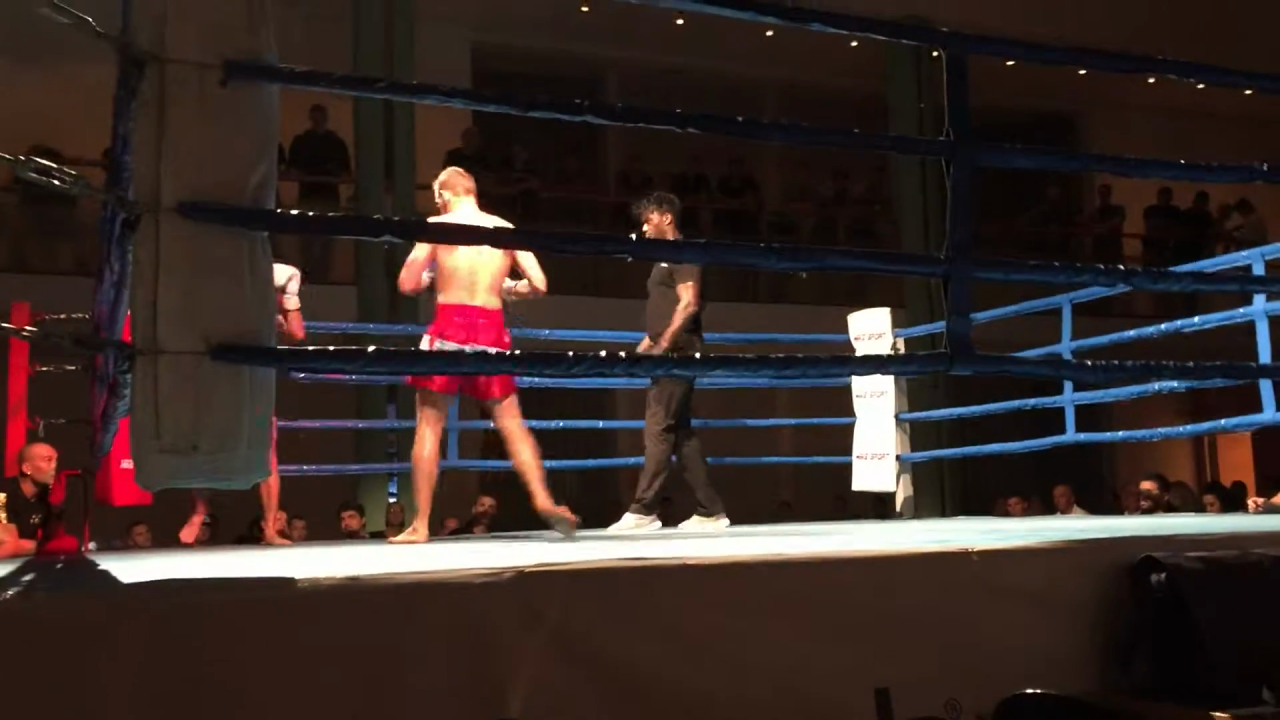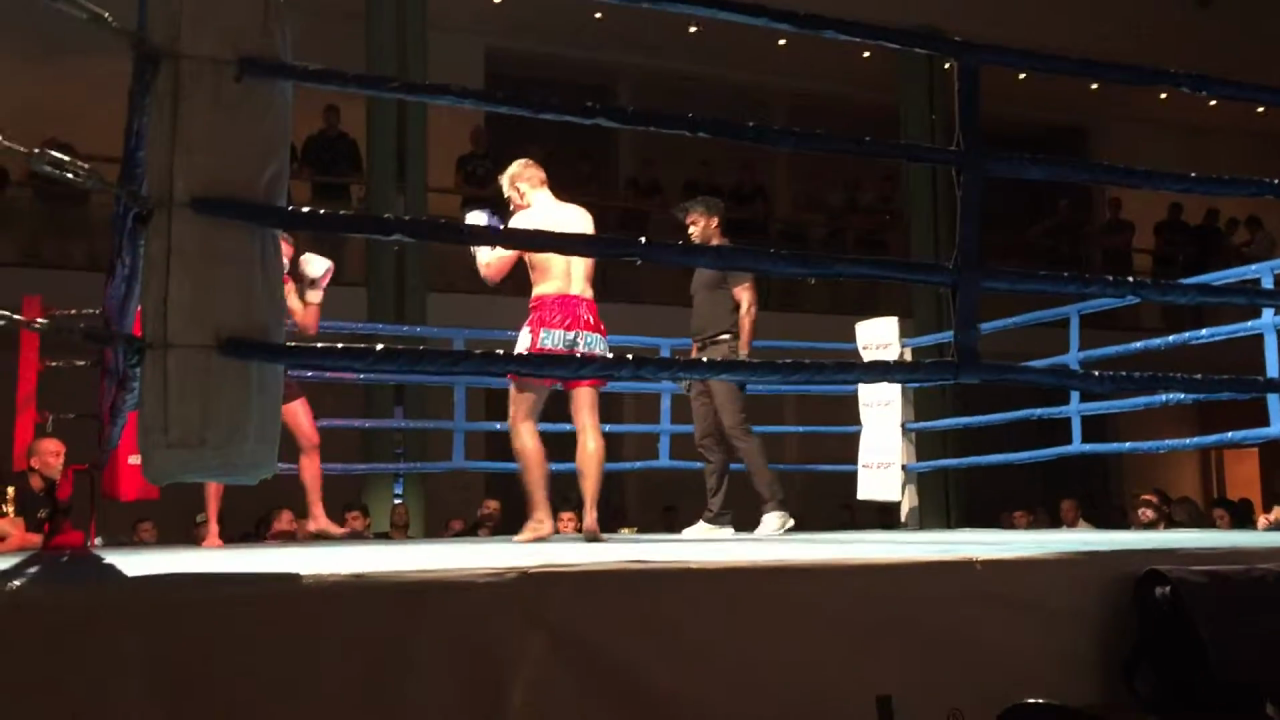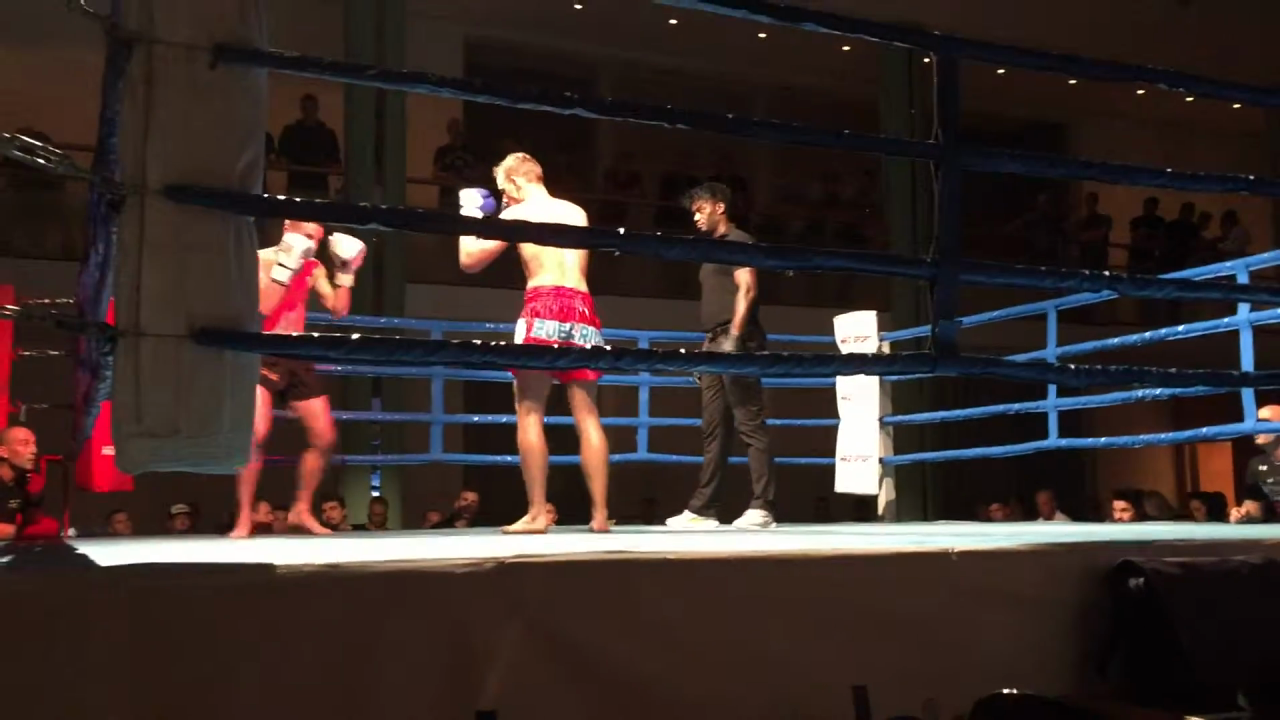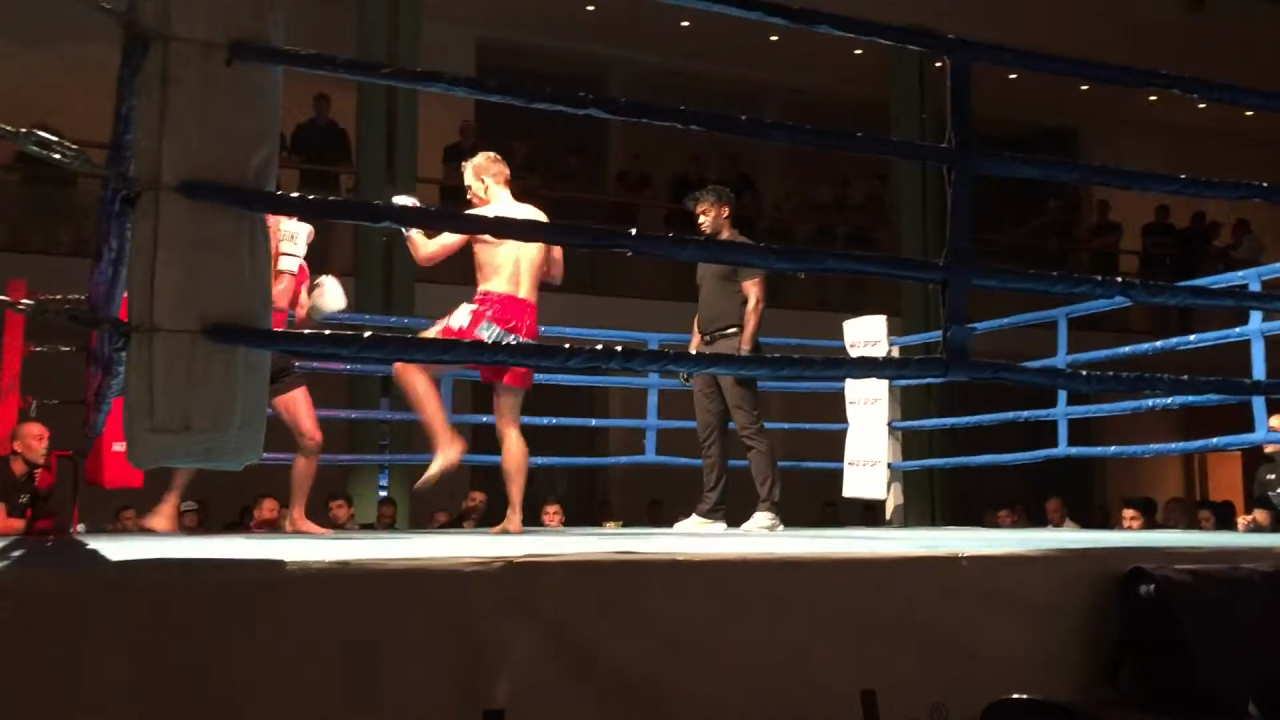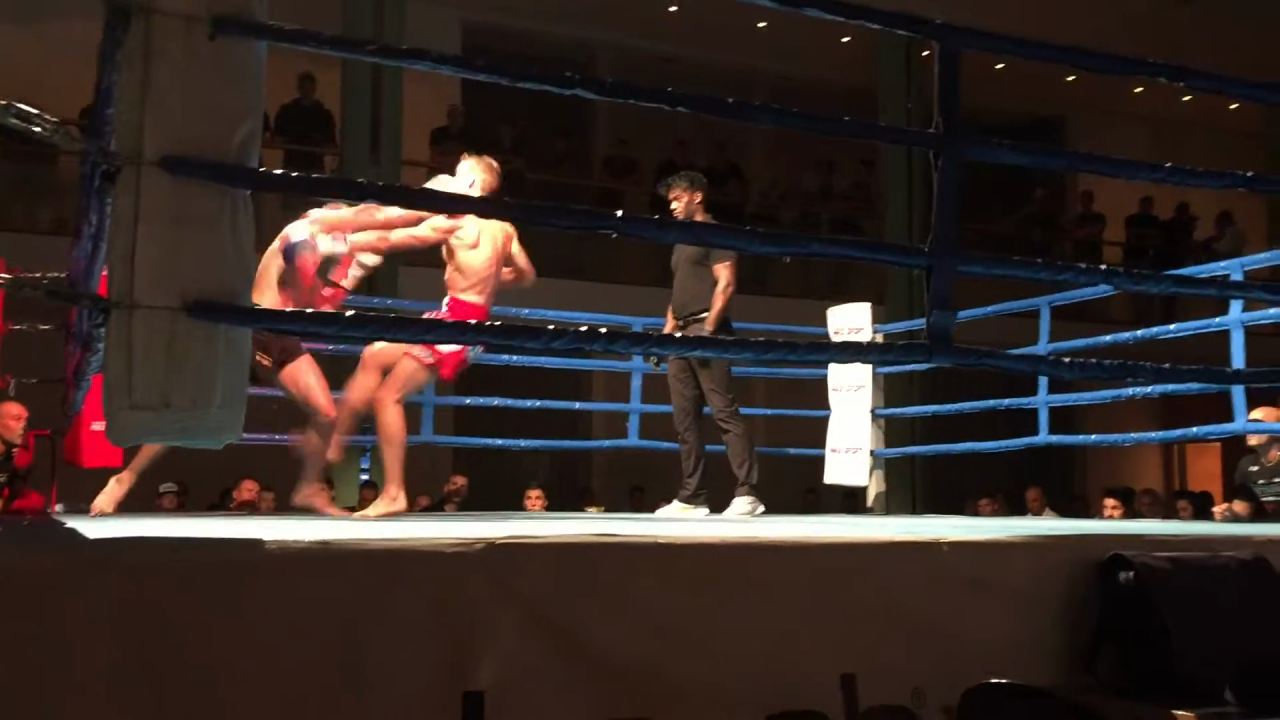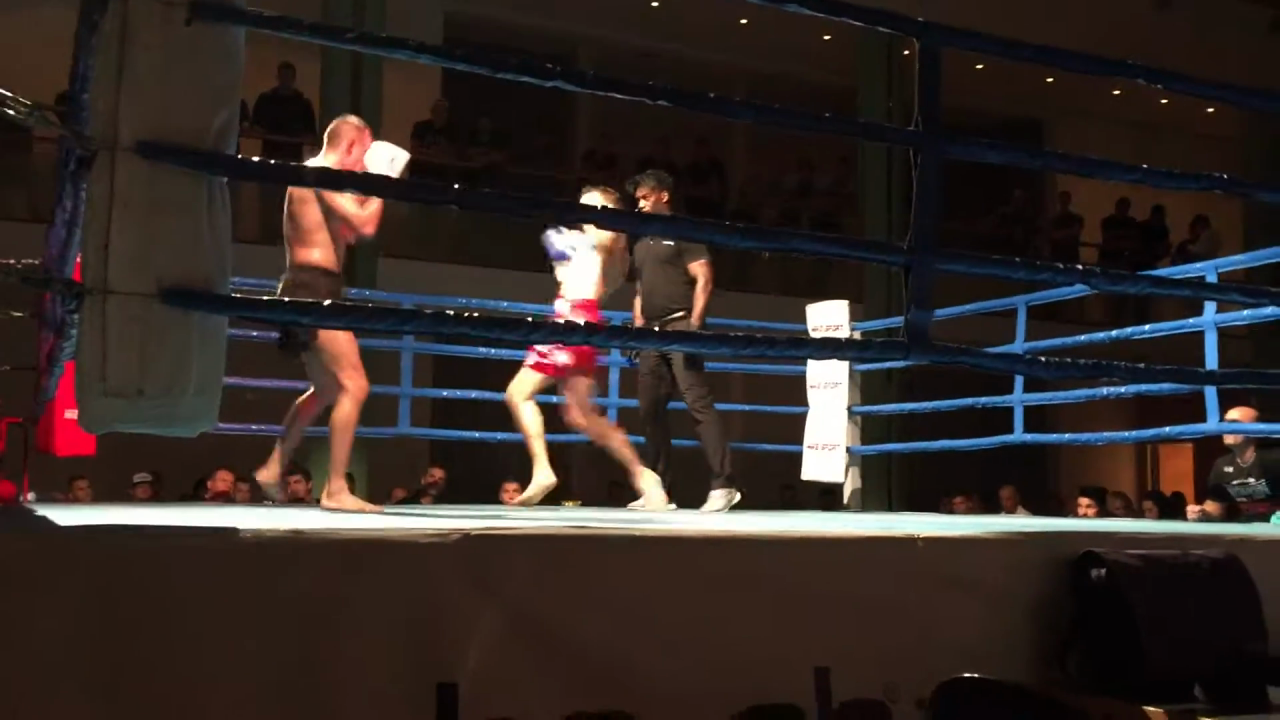
dt=0.5s
person 1, frame 1
left shoulder: (439, 226)
right shoulder: (507, 229)
left elbow: (407, 284)
right elbow: (539, 286)
left wrist: (428, 276)
left hip: (449, 329)
right hip: (490, 330)
left knee: (429, 429)
right knee: (513, 427)
left ankle: (420, 525)
right ankle: (544, 500)
person 1, frame 2
left shoulder: (526, 218)
right shoulder: (584, 216)
left elbow: (491, 271)
left wrist: (482, 244)
left hip: (547, 318)
right hip: (586, 318)
left knee: (522, 421)
right knee: (588, 424)
left ankle: (541, 516)
right ankle: (590, 516)
person 1, frame 3
left shoulder: (518, 214)
right shoulder: (576, 213)
left elbow: (470, 261)
left wrist: (469, 219)
left hip: (544, 309)
right hip: (582, 313)
left knee: (528, 414)
right knee: (586, 416)
left ankle: (536, 512)
right ankle: (599, 513)
person 1, frame 4
left shoulder: (480, 217)
right shoulder: (539, 218)
left elbow: (426, 256)
right elbow: (555, 275)
left wrist: (410, 225)
left hip: (490, 314)
right hip: (524, 324)
left knee: (406, 366)
right knee: (508, 427)
left ankle: (446, 443)
right ankle: (515, 516)
person 1, frame 5
left shoulder: (459, 220)
right shoulder: (503, 229)
left elbow: (390, 238)
right elbow: (527, 275)
left hip: (461, 323)
right hip: (453, 319)
left knee: (388, 396)
right knee: (373, 358)
left ankle: (393, 495)
right ankle: (332, 447)
person 1, frame 6
left shoulder: (608, 231)
left elbow: (598, 241)
left wrist: (571, 245)
right wrist: (563, 262)
left hip: (578, 318)
right hip: (568, 320)
left knee: (582, 416)
right knee: (516, 394)
left ankle: (643, 476)
right ankle: (541, 471)
person 2, frame 1
right shoulder: (663, 260)
left elbow: (689, 303)
left wrist: (661, 346)
right wrist: (644, 349)
left hip: (677, 350)
right hip: (666, 353)
left knee: (658, 429)
right knee: (678, 432)
left ankle: (643, 510)
right ankle: (710, 511)
person 2, frame 2
right shoulder: (703, 265)
left elbow: (747, 306)
left wrist: (743, 355)
right wrist: (692, 361)
left hip: (725, 350)
right hip: (704, 357)
left knee: (736, 428)
right knee: (707, 439)
left ankle: (775, 509)
right ankle: (716, 517)
person 2, frame 3
left shoulder: (738, 241)
left elbow: (747, 290)
left wrist: (733, 338)
right wrist: (705, 350)
left hip: (736, 341)
right hip: (715, 344)
left knee: (749, 424)
right knee: (713, 429)
left ankle: (761, 507)
right ankle: (702, 508)
person 2, frame 4
left shoulder: (743, 249)
right shoulder: (707, 257)
left elbow: (755, 301)
left wrist: (746, 349)
right wrist: (691, 351)
left hip: (732, 345)
right hip: (707, 350)
left knee: (749, 428)
right knee: (709, 434)
left ankle: (768, 509)
right ankle: (709, 511)
person 2, frame 5
right shoulder: (681, 242)
left elbow: (726, 285)
left wrist: (707, 331)
right wrist: (665, 336)
left hip: (705, 332)
right hip: (681, 336)
left knee: (724, 412)
right knee: (684, 419)
left ankle: (747, 494)
right ankle: (691, 497)
person 2, frame 6
right shoulder: (642, 244)
left elbow: (704, 282)
left wrist: (694, 327)
left hip: (680, 328)
right hip: (653, 334)
left knee: (699, 404)
right knee: (650, 411)
left ankle: (722, 485)
person 3, frame 1
left shoulder: (272, 298)
left elbow: (297, 335)
left wrist: (291, 296)
left knee: (268, 459)
left ankle: (271, 530)
right ankle: (197, 516)
person 3, frame 2
left shoulder: (285, 284)
left elbow: (309, 328)
left wrist: (315, 289)
left knee: (310, 441)
left ankle: (317, 517)
right ankle: (212, 530)
person 3, frame 3
left shoulder: (312, 267)
right shoulder: (259, 260)
left elbow: (339, 309)
right elbow: (264, 306)
left wrist: (345, 271)
right wrist: (286, 261)
left hip: (297, 358)
right hip: (261, 356)
left knee: (322, 438)
right knee: (258, 434)
left ankle: (301, 510)
right ankle: (243, 519)
person 3, frame 4
left shoulder: (297, 267)
right elbow: (279, 302)
left wrist: (318, 304)
right wrist: (292, 254)
left hip: (278, 359)
left knee: (312, 439)
left ankle: (297, 517)
right ankle: (169, 505)
person 3, frame 5
left shoulder: (320, 256)
right shoulder: (306, 230)
left elbow: (323, 308)
left wrist: (354, 270)
left hip: (282, 336)
right hip: (249, 329)
left knee: (326, 416)
left ankle: (310, 493)
right ankle: (124, 479)
person 3, frame 6
right shoulder: (322, 174)
left elbow: (347, 235)
right elbow: (363, 226)
left hip: (314, 291)
right hip: (312, 290)
left knee: (325, 388)
right knee: (354, 385)
left ankle: (274, 468)
right ankle: (336, 489)
